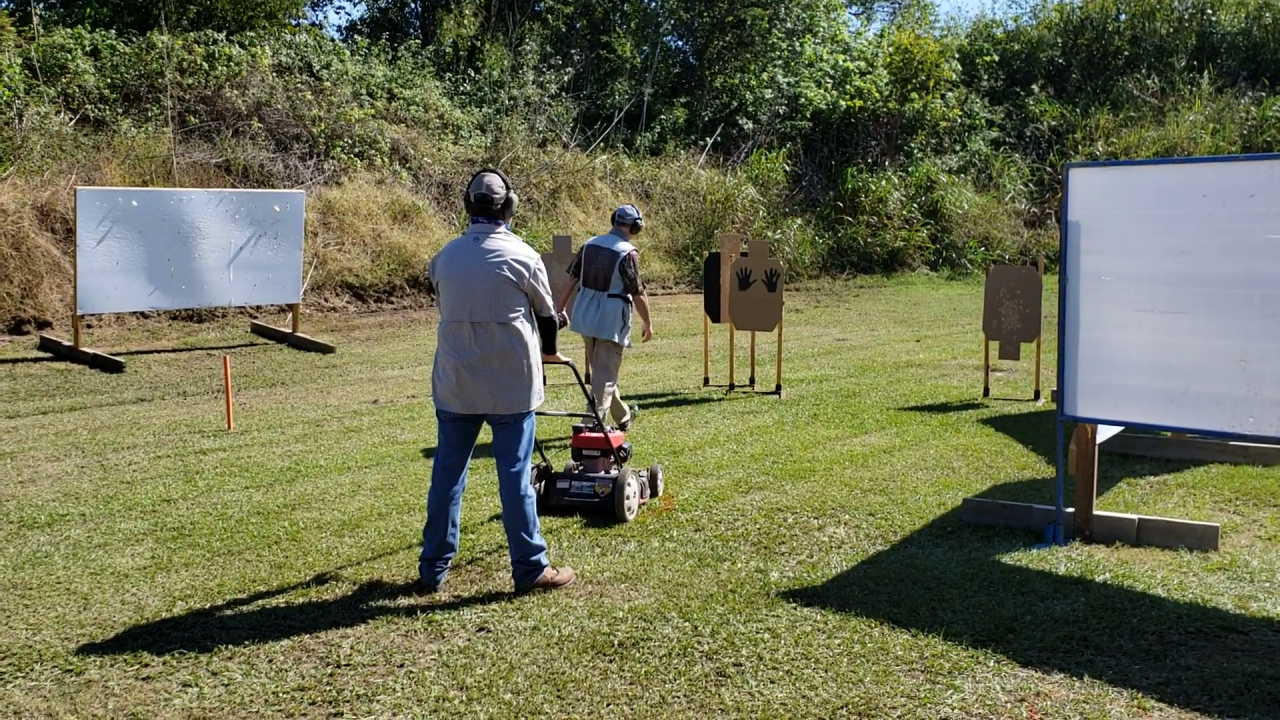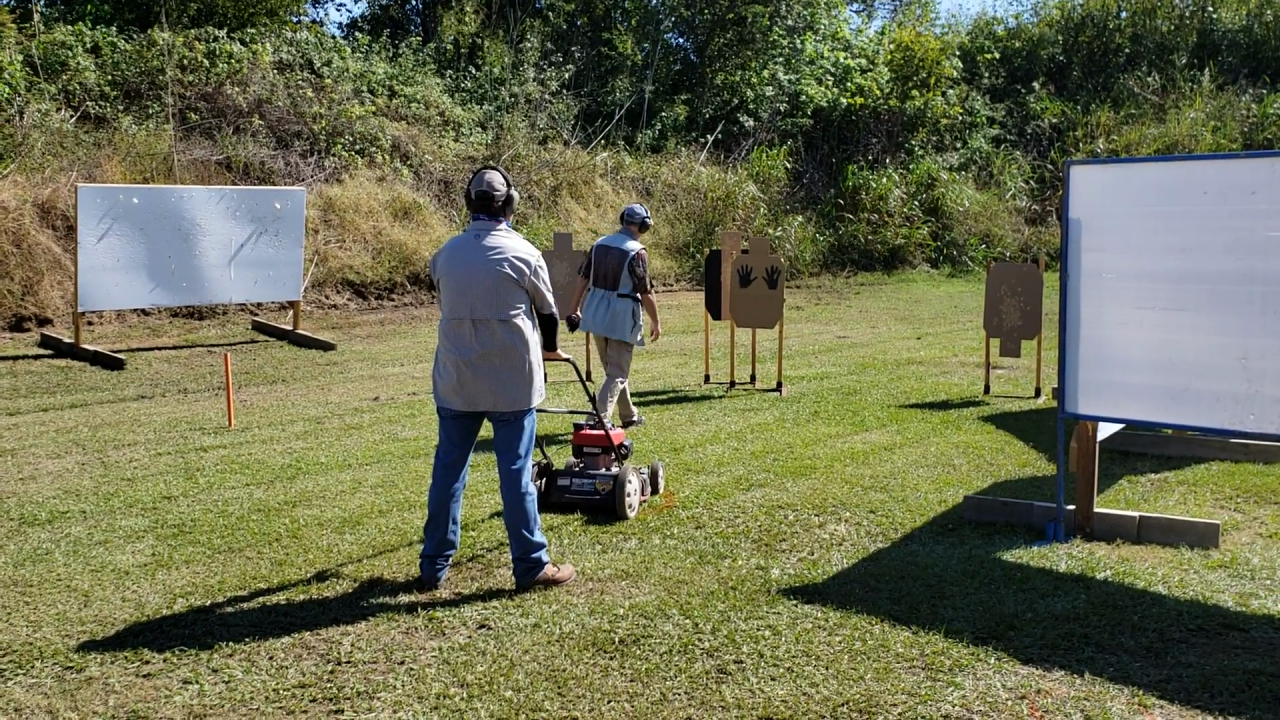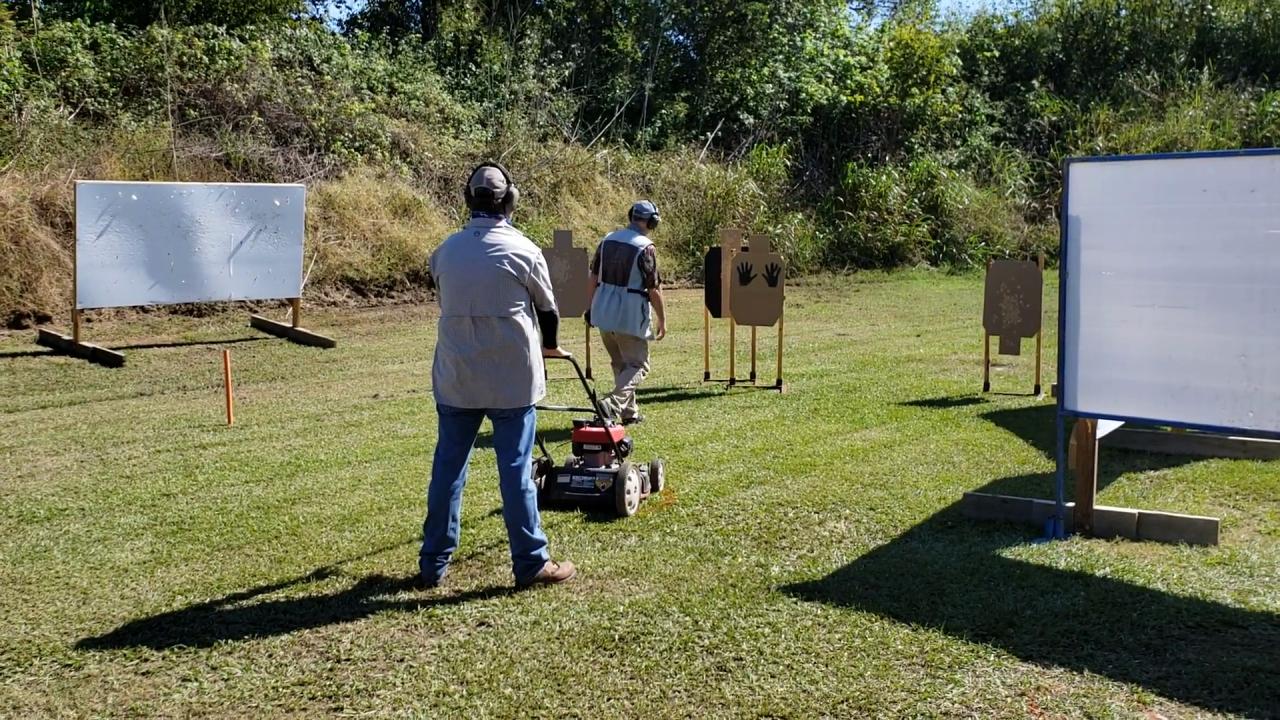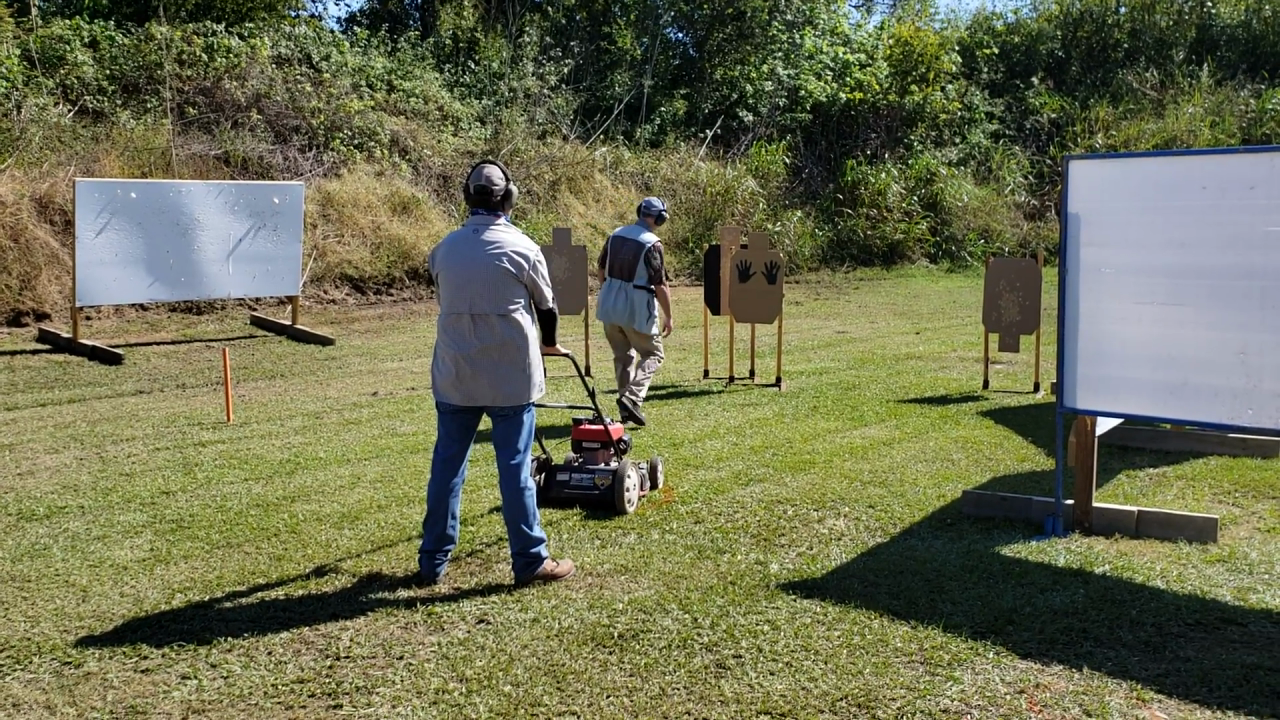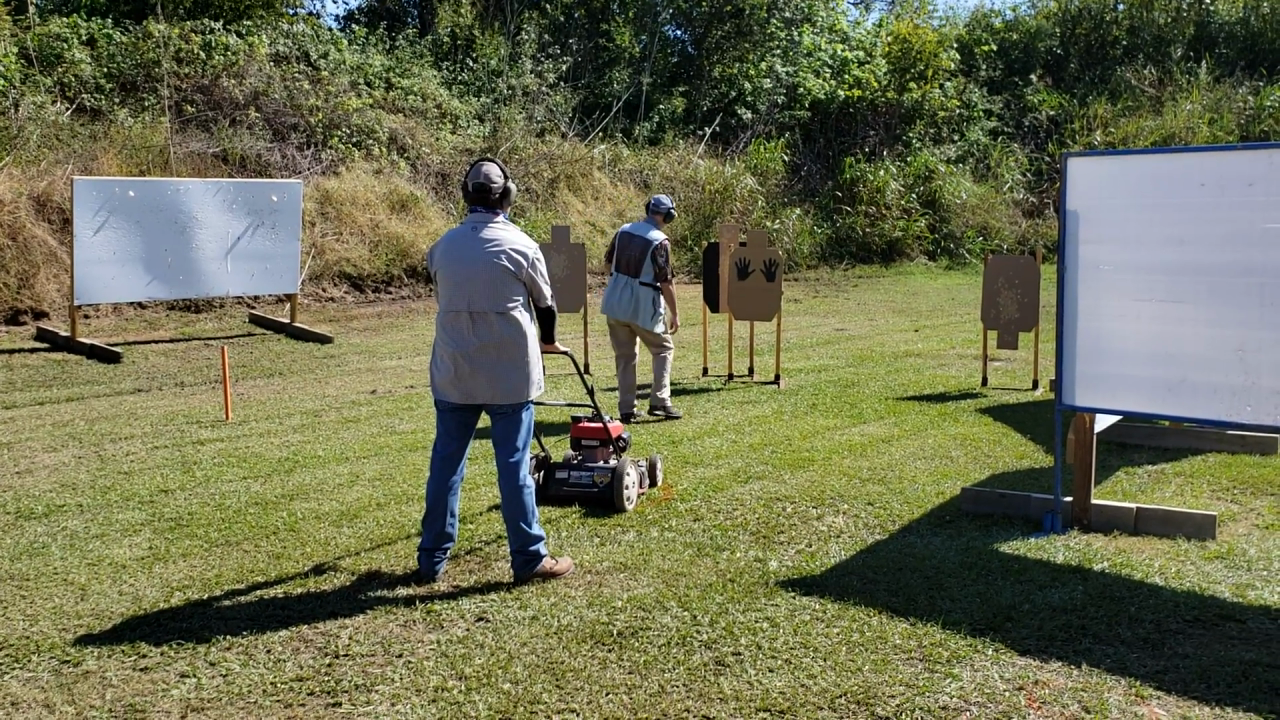
dt=0.1s
person 1, frame 1
left shoulder: (444, 257)
right shoulder: (522, 256)
right elbow: (546, 314)
right wrist: (549, 352)
left hip: (455, 383)
right hip: (510, 384)
left knee: (447, 473)
right knee: (515, 476)
left ankle: (433, 568)
right ankle: (530, 569)
person 1, frame 2
left shoulder: (445, 254)
right shoulder: (523, 254)
right elbow: (547, 310)
right wrist: (550, 349)
left hip: (456, 380)
right hip: (511, 380)
left knee: (448, 470)
right knee: (516, 473)
left ankle: (434, 565)
right ankle: (531, 565)
person 1, frame 3
left shoulder: (445, 251)
right shoulder: (523, 251)
right elbow: (547, 308)
right wrist: (550, 346)
left hip: (456, 377)
right hip: (511, 378)
left knee: (447, 468)
right knee: (515, 470)
left ankle: (433, 563)
right ankle: (531, 563)
person 1, frame 4
left shoulder: (444, 249)
right shoulder: (522, 248)
right elbow: (546, 305)
right wrist: (549, 344)
left hip: (454, 375)
right hip: (510, 376)
left knee: (447, 465)
right knee: (515, 468)
left ankle: (432, 561)
right ankle: (530, 560)
person 1, frame 5
left shoulder: (442, 247)
right shoulder: (521, 246)
right elbow: (544, 302)
right wrist: (547, 341)
left hip: (453, 373)
right hip: (508, 374)
left knee: (445, 463)
right knee: (513, 466)
left ankle: (431, 559)
right ankle: (529, 559)
person 2, frame 1
left shoulder: (590, 244)
right shoulder: (628, 252)
left elbow: (572, 280)
right elbow: (637, 293)
left wrist: (560, 309)
right wrist: (647, 323)
left hip: (586, 316)
right hip: (611, 321)
left knee: (602, 372)
right knee: (605, 376)
left ankle: (621, 415)
person 2, frame 2
left shoulder: (599, 244)
right shoulder: (637, 251)
left elbow: (583, 280)
right elbow: (646, 293)
left wrist: (575, 309)
right wrist: (655, 322)
left hip: (595, 316)
right hip: (622, 319)
left knee: (614, 369)
right knee: (618, 374)
left ankle: (628, 415)
right ankle: (601, 419)
person 2, frame 3
left shoulder: (608, 239)
right shoulder: (645, 247)
left elbow: (594, 276)
right elbow: (653, 289)
left wrist: (592, 305)
right wrist: (662, 320)
left hip: (604, 312)
right hip: (631, 315)
left knee: (621, 364)
right knee: (637, 366)
left ankle: (628, 412)
right ankle: (611, 408)
person 2, frame 4
left shoulder: (616, 234)
right shoulder: (652, 244)
left elbow: (600, 270)
right elbow: (660, 285)
right wrist: (668, 316)
left hip: (610, 307)
right hip: (638, 310)
left knee: (623, 359)
right knee: (653, 355)
left ankle: (627, 412)
right ankle: (631, 398)
person 2, frame 5
left shoulder: (624, 230)
right shoulder: (660, 241)
left elbow: (608, 263)
right elbow: (665, 283)
right wrist: (674, 314)
left hip: (616, 303)
right hip: (643, 307)
left knee: (624, 356)
right knee: (663, 349)
left ankle: (627, 408)
right ankle: (660, 401)
